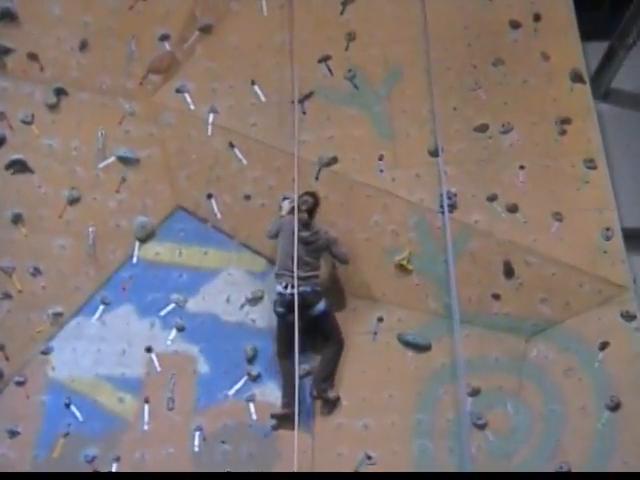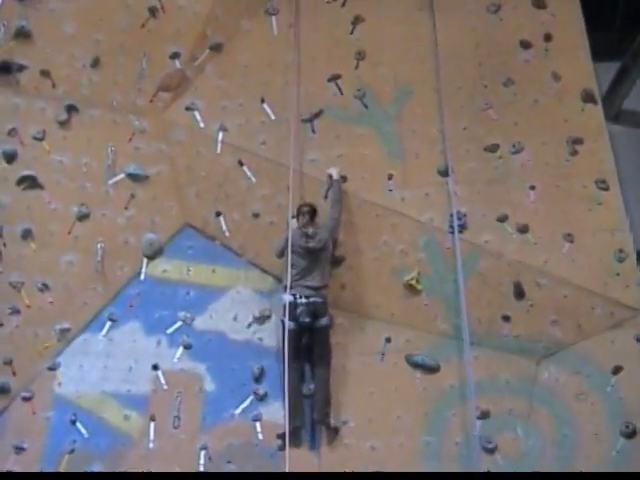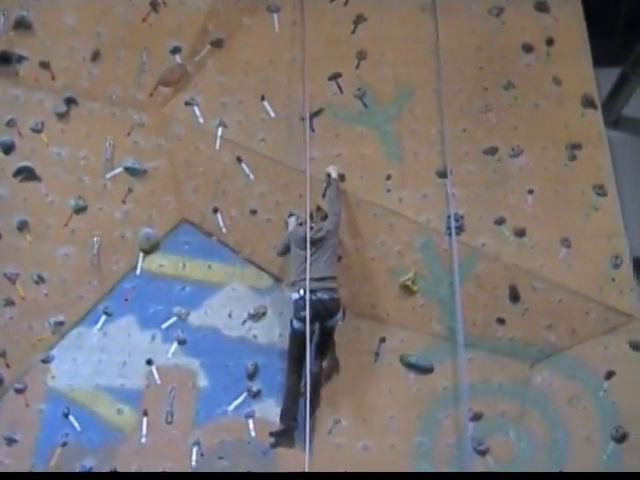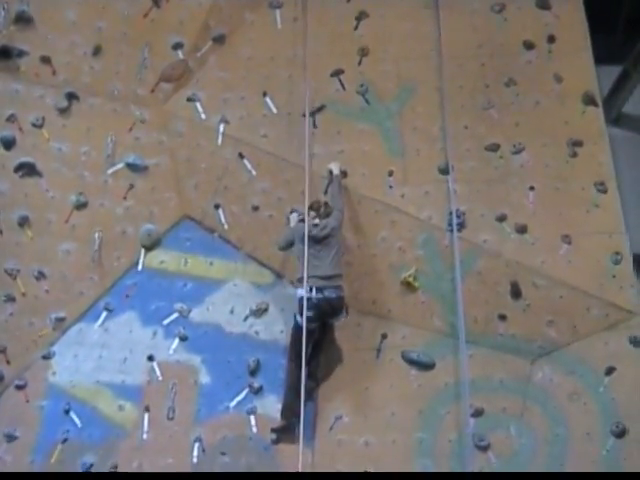
dt=0.7s
person 1, frame 1
left shoulder: (287, 224)
right shoulder: (323, 235)
left elbow: (270, 233)
right elbow: (344, 259)
left wrist: (283, 213)
left hip: (286, 294)
right hip: (311, 294)
left knee: (284, 353)
right knee: (334, 341)
left ankle: (288, 406)
right ankle: (322, 387)
person 1, frame 2
left shoulder: (292, 237)
right shoulder: (327, 235)
left elbow: (278, 253)
right elbow: (335, 208)
right wrist: (336, 180)
left hip: (295, 305)
right hip: (319, 305)
left knee: (293, 365)
right knee: (321, 364)
left ankle: (295, 425)
right ankle: (323, 416)
person 1, frame 3
left shoulder: (296, 233)
right shoulder: (331, 229)
left elbow: (280, 250)
right elbow: (335, 205)
right wrist: (334, 178)
left hip: (303, 301)
right hip: (330, 300)
left knee: (294, 366)
right knee: (326, 338)
left ankle: (287, 427)
right ankle: (318, 369)
person 1, frame 4
left shoulder: (299, 229)
right shoulder: (335, 225)
left elbow: (282, 245)
right elbow: (337, 201)
right wrist: (336, 174)
left hip: (310, 298)
right hip: (335, 299)
left knee: (295, 360)
right knee: (324, 327)
left ankle: (289, 422)
right ankle: (312, 374)
